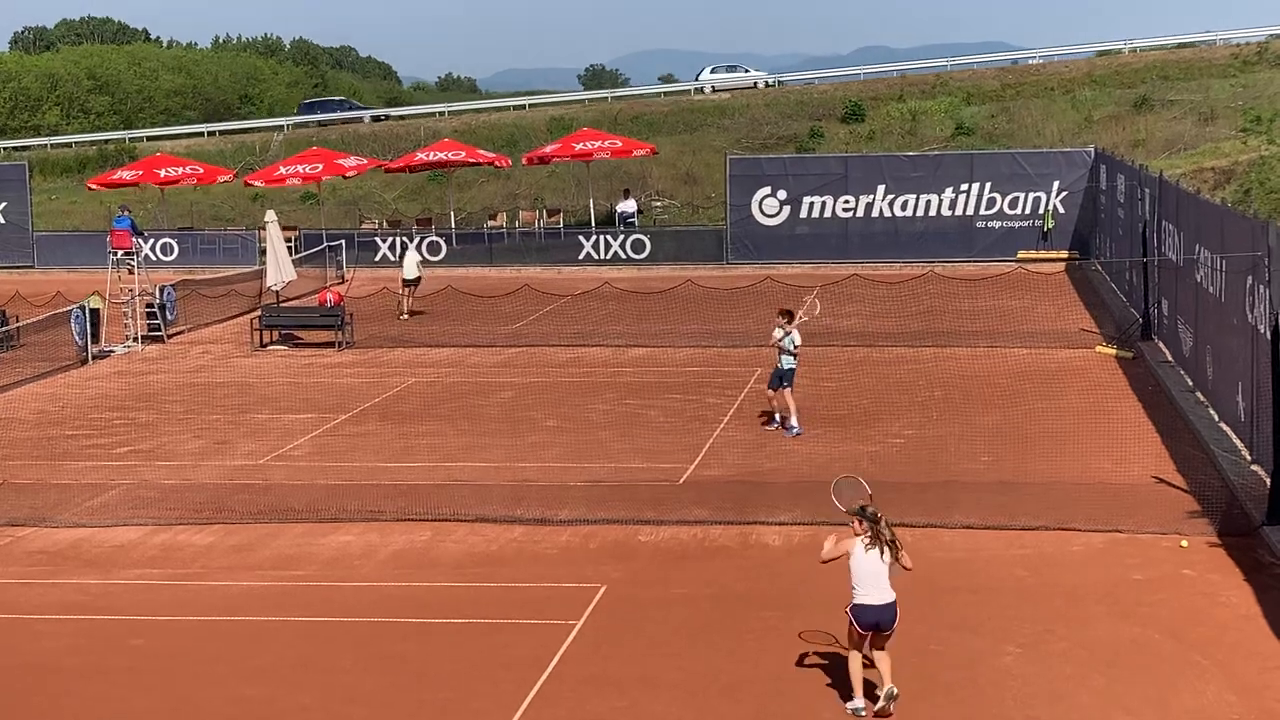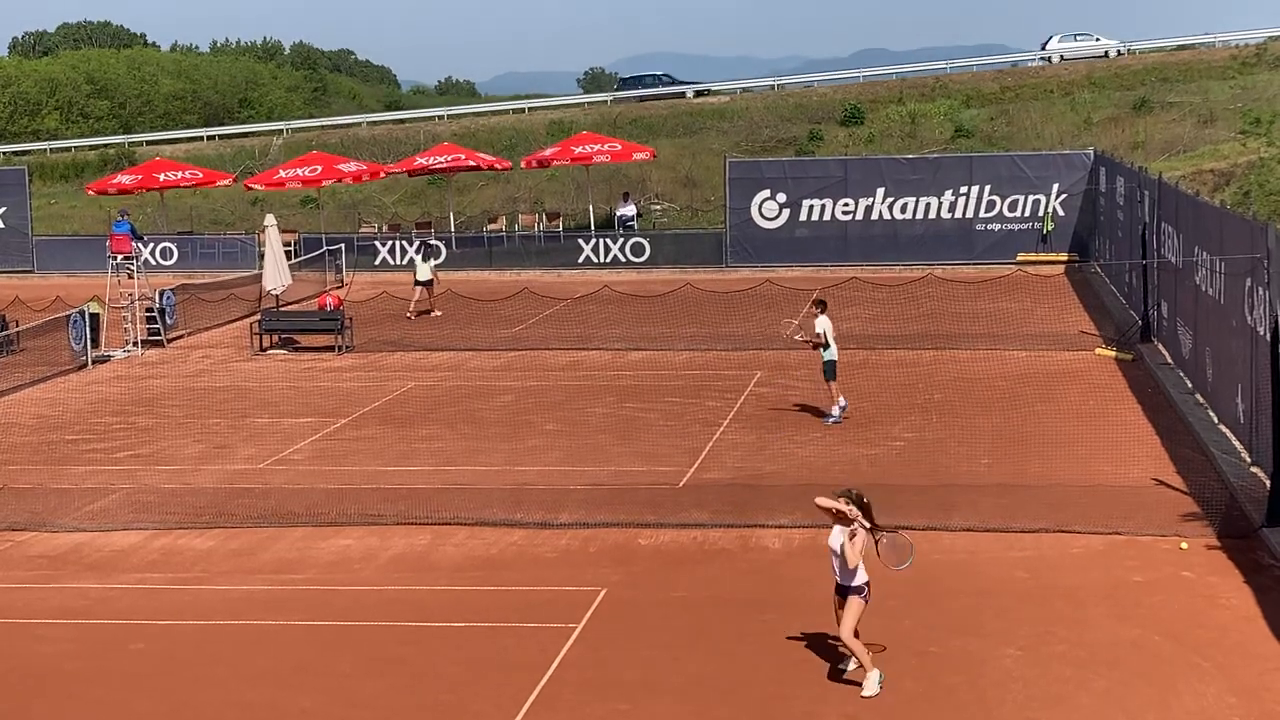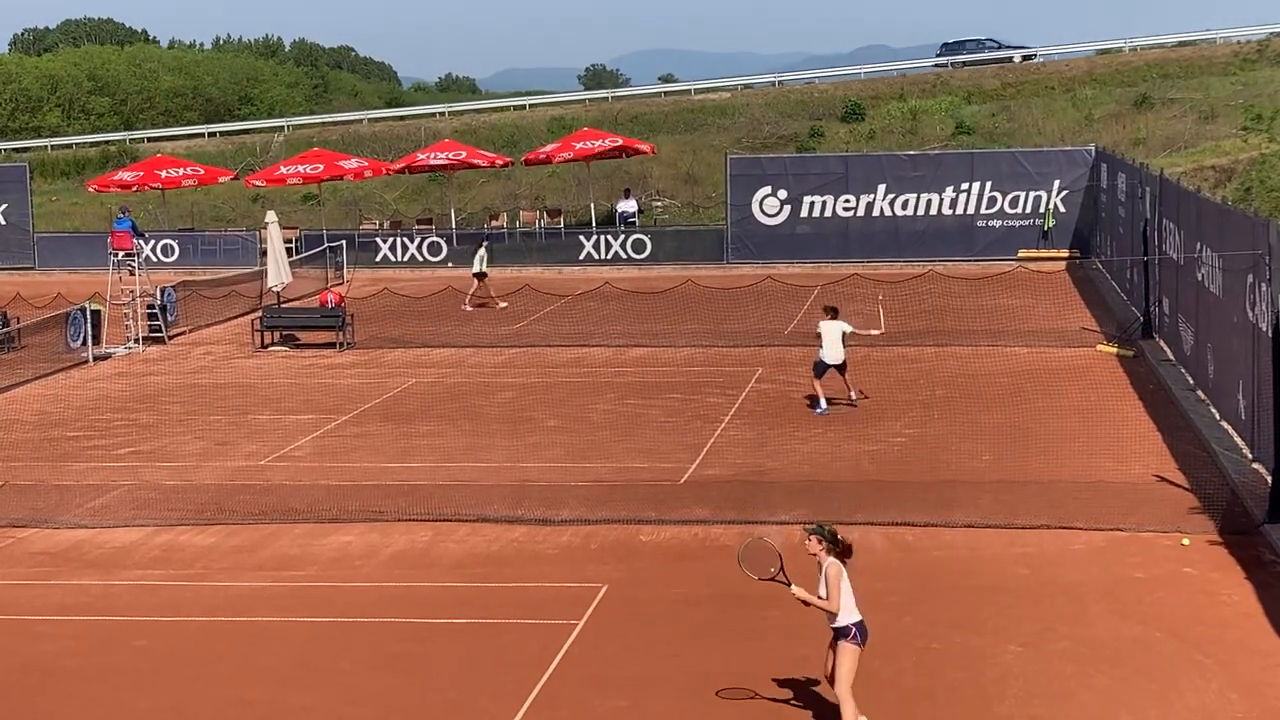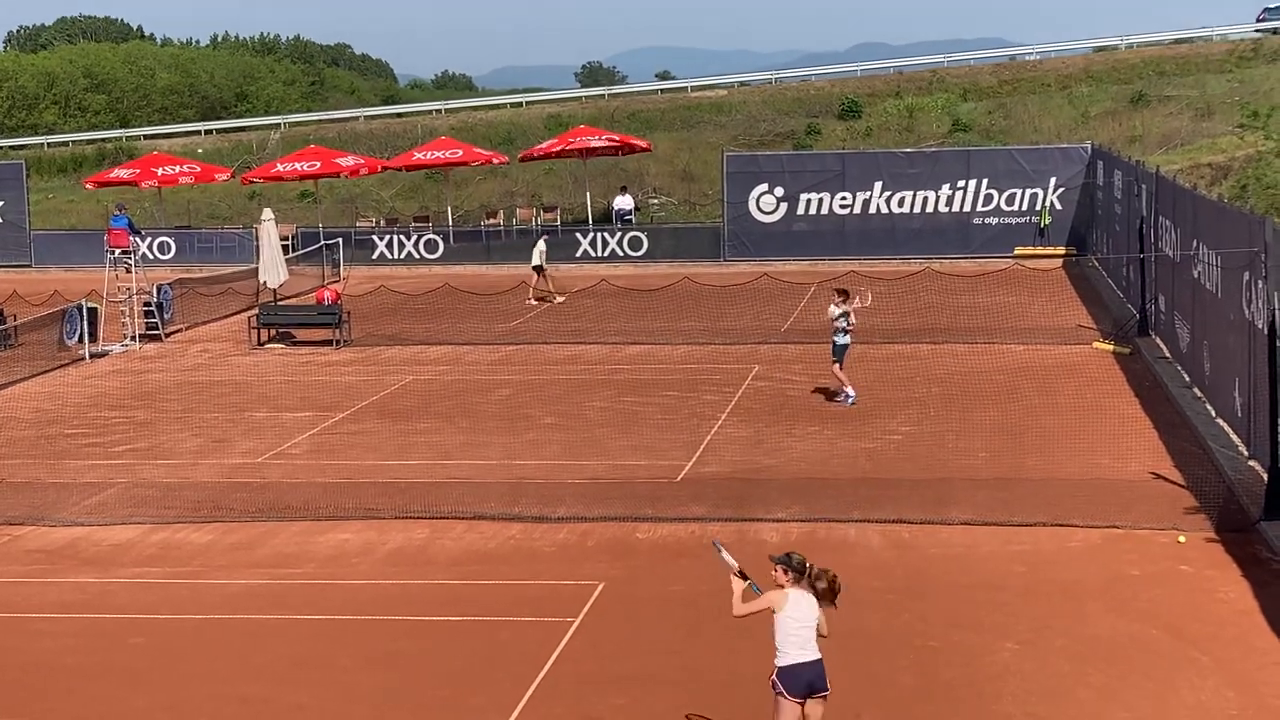
dt=1s
person 1, frame 1
left shoulder: (850, 544)
right shoulder: (888, 544)
left elbow: (823, 558)
right elbow: (909, 565)
left wrist: (828, 546)
left hip: (863, 610)
right hip: (888, 609)
left knee: (855, 652)
right knee: (879, 649)
left ankle: (859, 702)
right ankle: (888, 688)
person 1, frame 2
left shoulder: (860, 532)
right shoulder: (839, 518)
left elbow: (851, 564)
right elbow: (818, 501)
left wrist: (848, 537)
right wrist: (843, 506)
left hip: (858, 588)
right hip: (842, 584)
left knee: (846, 636)
right knee: (846, 630)
left ankle: (873, 674)
right ankle: (860, 655)
person 1, frame 3
left shoulder: (832, 567)
right shoulder: (825, 564)
left elbow: (833, 606)
left wrist: (806, 597)
right wrist: (809, 597)
left hip: (851, 630)
right hip: (842, 629)
left knee: (842, 689)
right knee: (830, 675)
person 1, frame 4
left shoulder: (777, 596)
right shoulder: (812, 599)
left elbow: (737, 611)
right elbow: (824, 631)
left wrist: (738, 590)
left hip: (791, 675)
right hip: (816, 671)
